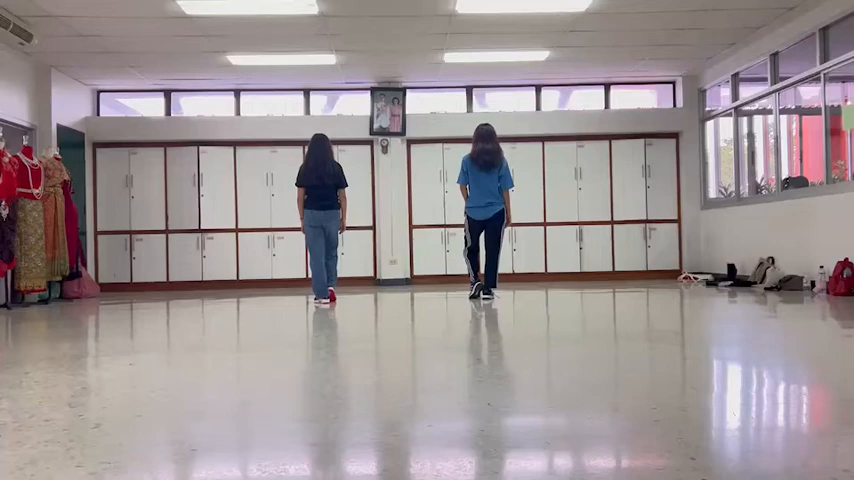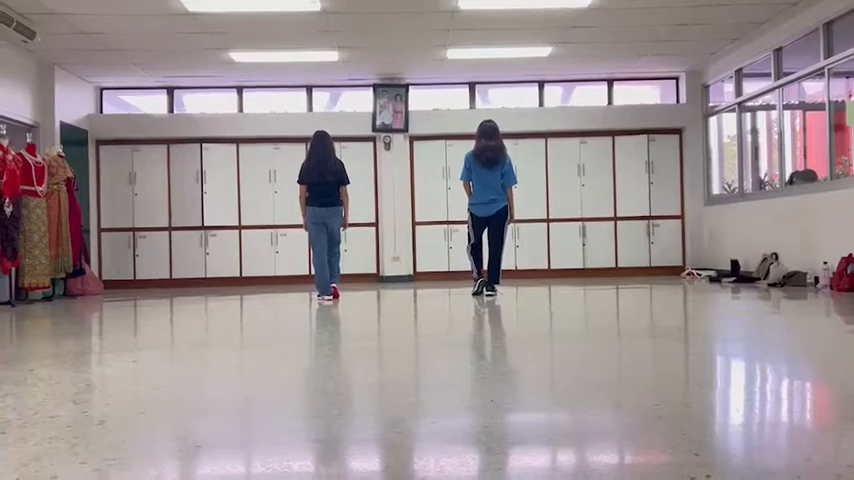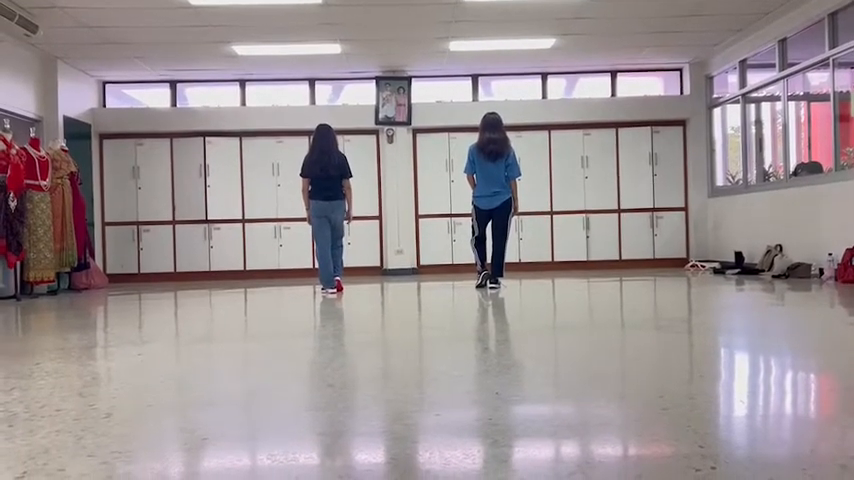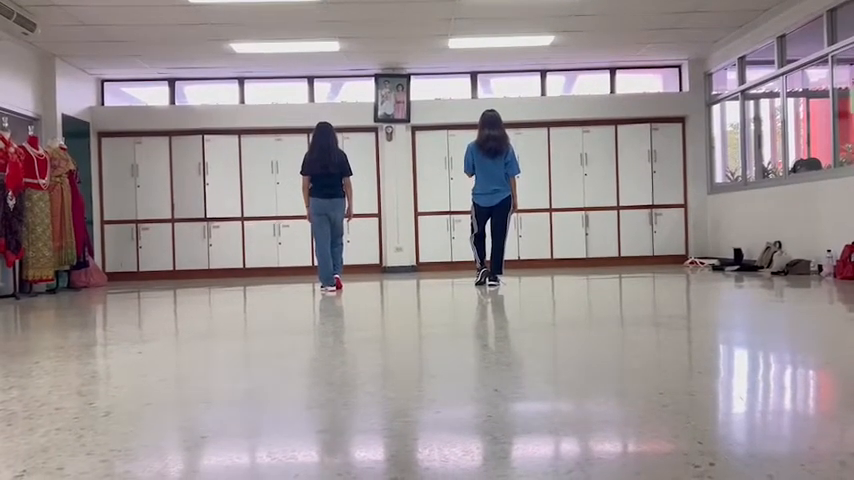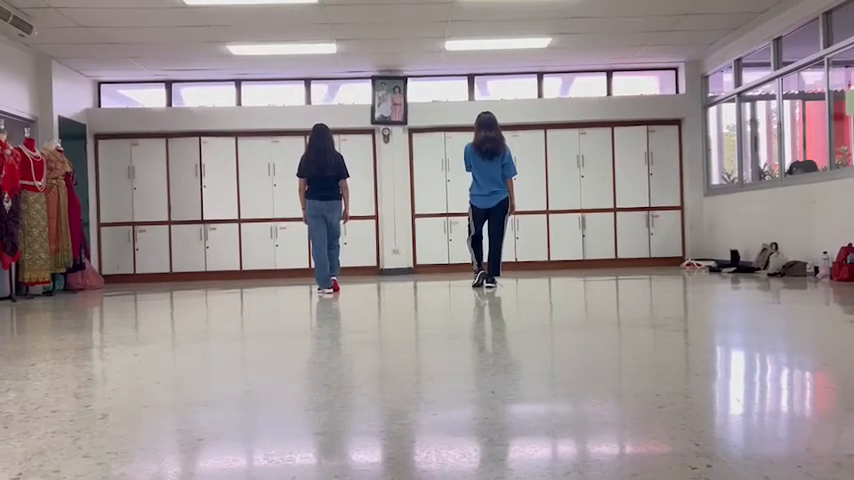
dt=1s
person 1, frame 1
left shoulder: (468, 161)
right shoulder: (500, 161)
left elbow: (463, 187)
right elbow: (505, 190)
right wrist: (508, 213)
left hip: (474, 212)
right hip: (496, 212)
left knee: (471, 249)
right knee: (493, 251)
left ankle: (475, 281)
right ankle: (488, 288)
person 1, frame 2
left shoulder: (471, 157)
right shoulder: (503, 158)
left elbow: (466, 183)
right elbow: (508, 186)
right wrist: (511, 209)
left hip: (477, 209)
right hip: (499, 209)
left knee: (474, 245)
right knee: (496, 248)
left ankle: (478, 277)
right ankle: (491, 285)
person 1, frame 3
left shoulder: (474, 150)
right shoulder: (507, 150)
left elbow: (469, 176)
right elbow: (512, 178)
right wrist: (515, 201)
left hip: (481, 202)
right hip: (503, 201)
left knee: (478, 238)
right knee: (499, 241)
left ankle: (482, 270)
right ankle: (495, 278)
person 1, frame 4
left shoulder: (473, 148)
right shoulder: (506, 148)
left elbow: (469, 173)
right elbow: (511, 176)
right wrist: (515, 198)
left hip: (480, 199)
right hip: (502, 199)
left knee: (477, 235)
right knee: (499, 238)
left ankle: (481, 267)
right ankle: (494, 275)
person 1, frame 5
left shoulder: (470, 149)
right shoulder: (503, 150)
right elbow: (508, 177)
right wrist: (512, 200)
left hip: (478, 201)
right hip: (500, 201)
left knee: (474, 237)
right knee: (496, 239)
left ankle: (479, 270)
right ankle: (491, 277)
person 2, frame 1
left shoulder: (305, 169)
right shoulder: (336, 168)
left elbow: (300, 197)
right elbow: (342, 196)
left wrist: (302, 219)
right wrist: (343, 218)
left hip: (312, 214)
right hip: (332, 214)
left knee: (316, 255)
right knee: (331, 253)
left ankle: (322, 294)
right ankle: (330, 286)
person 2, frame 2
left shoulder: (307, 166)
right shoulder: (337, 165)
left elbow: (302, 194)
right elbow: (344, 193)
left wrist: (304, 216)
right wrist: (346, 215)
left hip: (314, 212)
right hip: (334, 211)
left knee: (319, 252)
right knee: (334, 250)
left ankle: (325, 291)
right ankle: (333, 282)
person 2, frame 3
left shoulder: (310, 160)
right shoulder: (340, 158)
left elbow: (305, 188)
right elbow: (347, 187)
left wrist: (308, 209)
right wrist: (350, 209)
left hip: (317, 205)
right hip: (337, 204)
left knee: (322, 245)
right knee: (337, 243)
left ankle: (329, 284)
right ankle: (337, 276)
person 2, frame 4
left shoulder: (310, 157)
right shoulder: (340, 156)
left elbow: (305, 185)
right elbow: (347, 184)
left wrist: (308, 207)
right wrist: (350, 206)
left hip: (317, 202)
right hip: (337, 202)
left knee: (322, 243)
right knee: (337, 240)
left ankle: (328, 282)
right ankle: (336, 274)
person 2, frame 5
left shoulder: (306, 159)
right shoulder: (337, 158)
left elbow: (302, 187)
right elbow: (344, 186)
left wrist: (304, 209)
right wrist: (346, 208)
left hip: (314, 204)
right hip: (333, 204)
left knee: (319, 245)
right knee: (333, 243)
left ankle: (325, 284)
right ankle: (333, 276)
